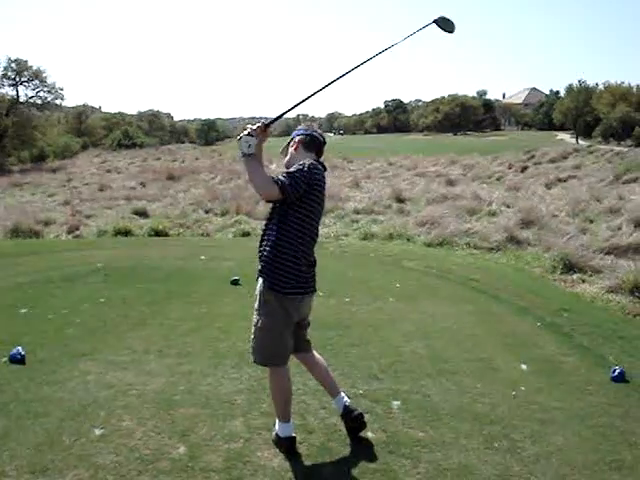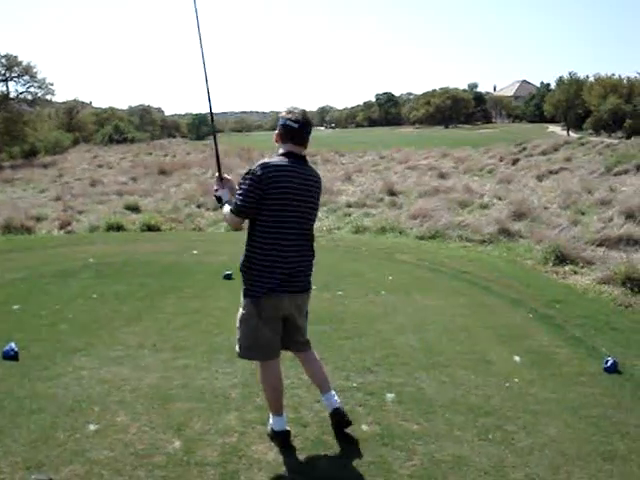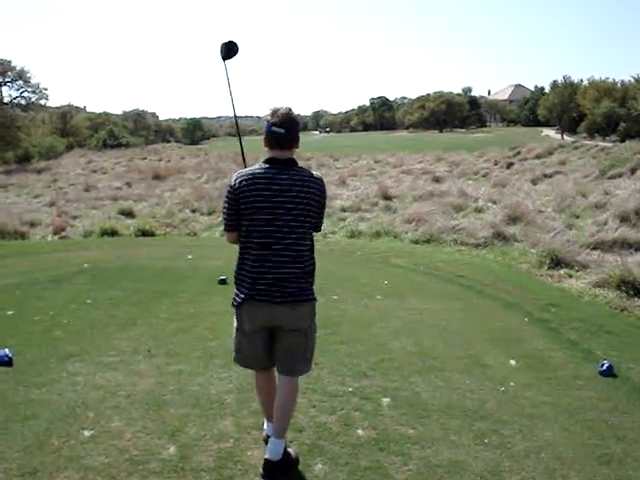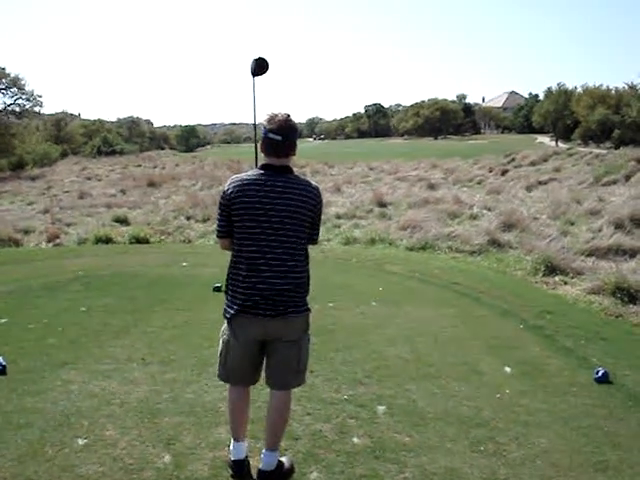
dt=0.5s
person 1, frame 1
left shoulder: (308, 169)
right shoulder: (310, 177)
left elbow: (268, 191)
right elbow: (270, 187)
left wrist: (250, 153)
right wrist: (256, 151)
left hip: (280, 284)
right hip: (300, 284)
left knee: (277, 362)
right knee: (302, 349)
left ankle: (285, 433)
right ankle: (347, 408)
person 1, frame 2
left shoulder: (262, 171)
right shoulder: (313, 178)
left elbow: (234, 221)
left wrist: (225, 199)
right wrist: (237, 191)
left hip: (262, 283)
right hip: (299, 282)
left knee: (268, 357)
right knee: (302, 346)
left ankle: (279, 427)
right ankle: (334, 407)
person 1, frame 3
left shoulder: (241, 181)
right shoulder: (315, 184)
left elbow: (232, 236)
left hip: (253, 292)
right hip: (297, 294)
left knee: (262, 368)
right knee: (290, 374)
left ankle: (271, 430)
person 1, frame 4
left shoulder: (235, 187)
right shoulder: (310, 193)
left elbow: (225, 242)
right elbow: (308, 242)
left hip: (243, 304)
right hip: (290, 306)
left knee: (239, 383)
right knee: (281, 387)
